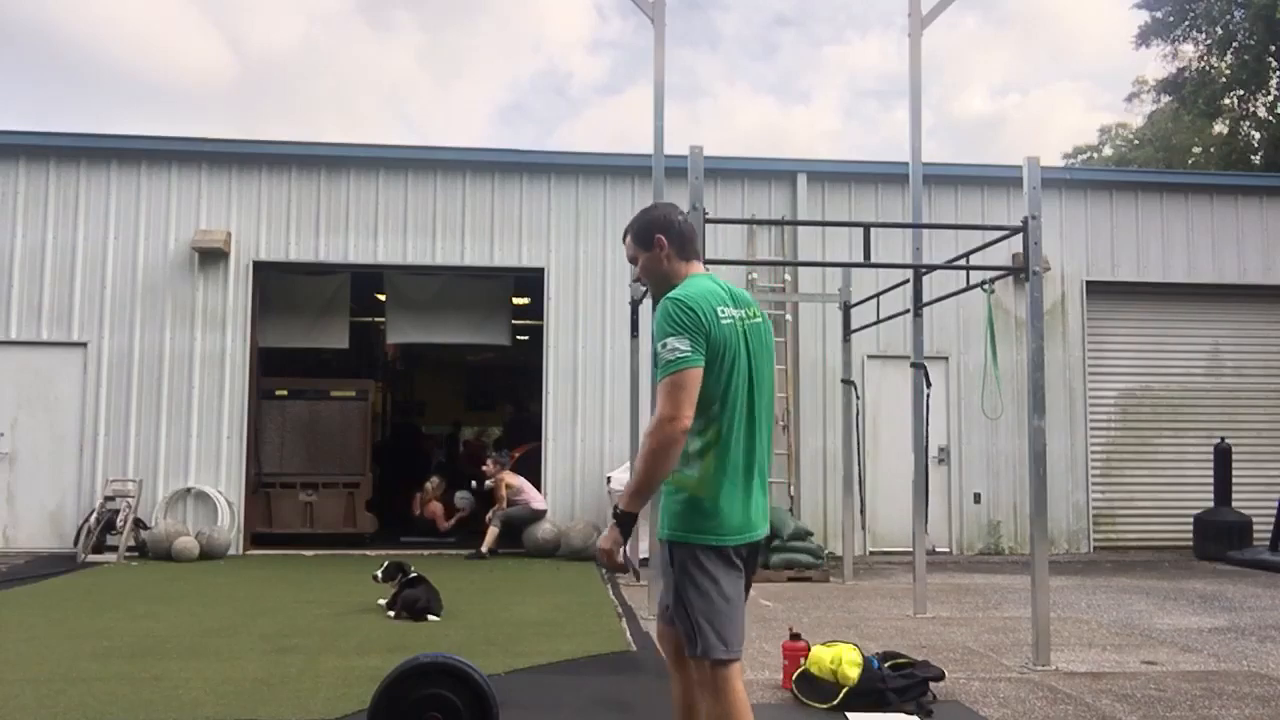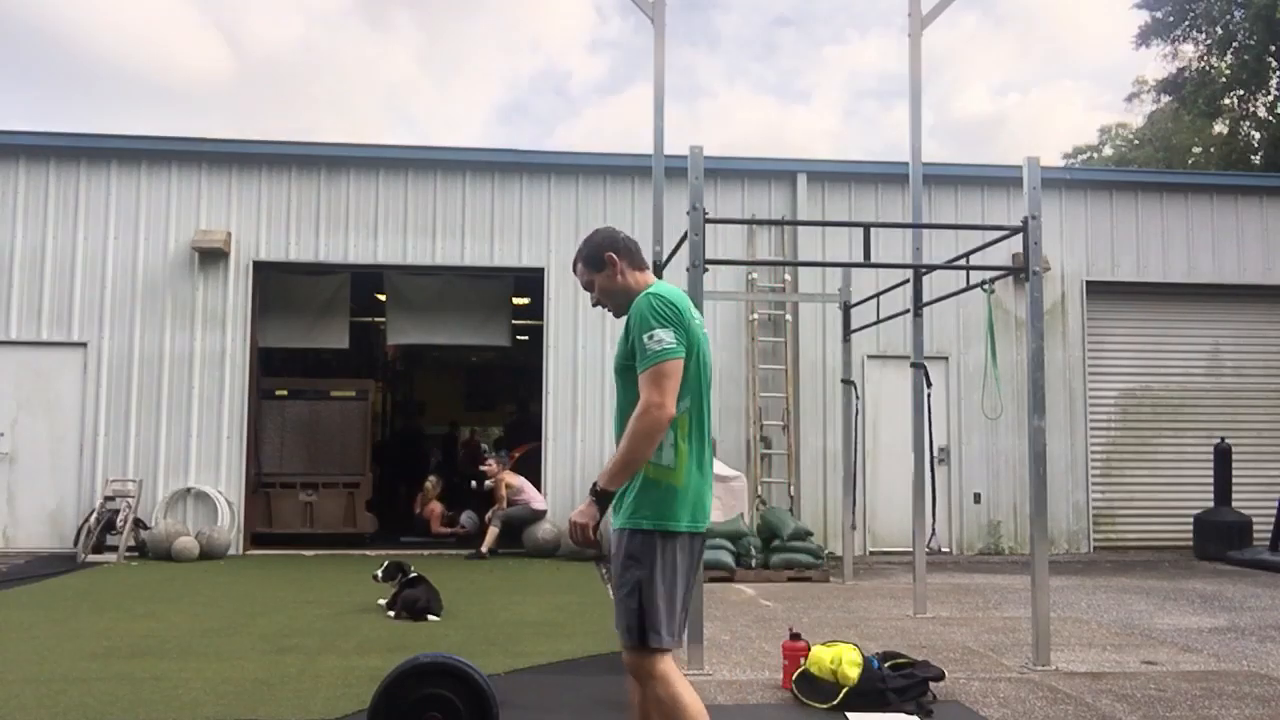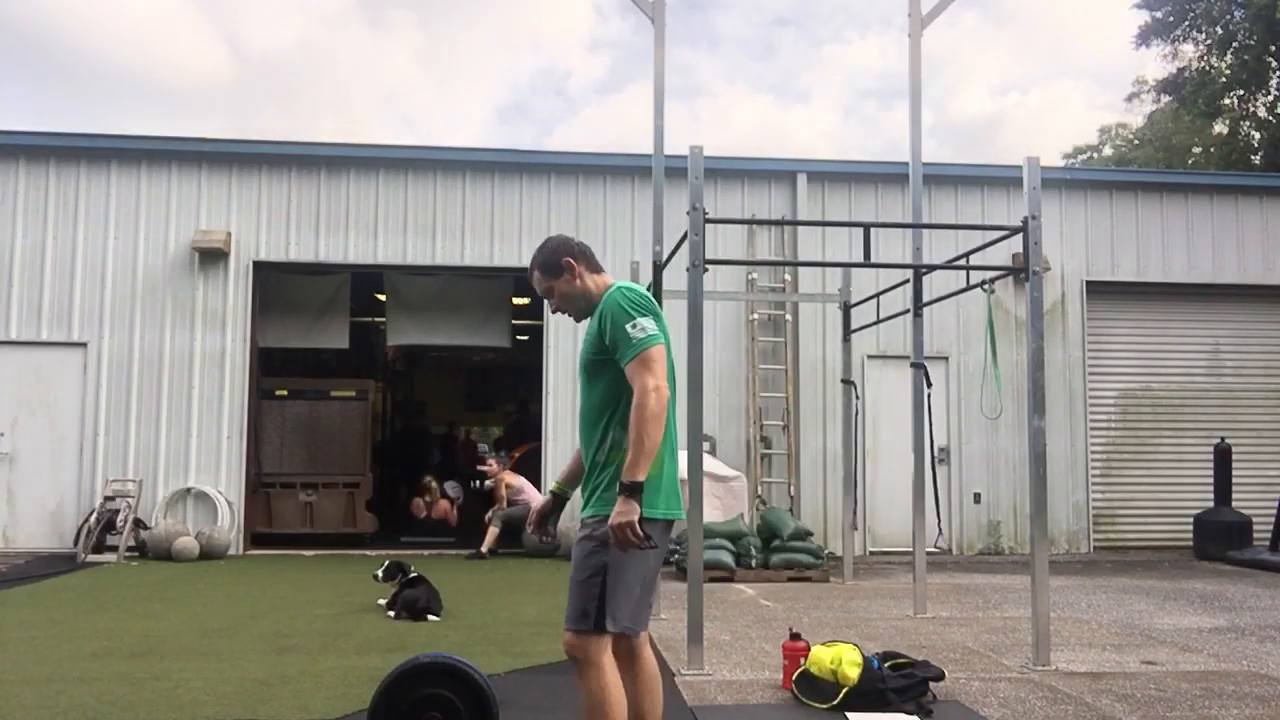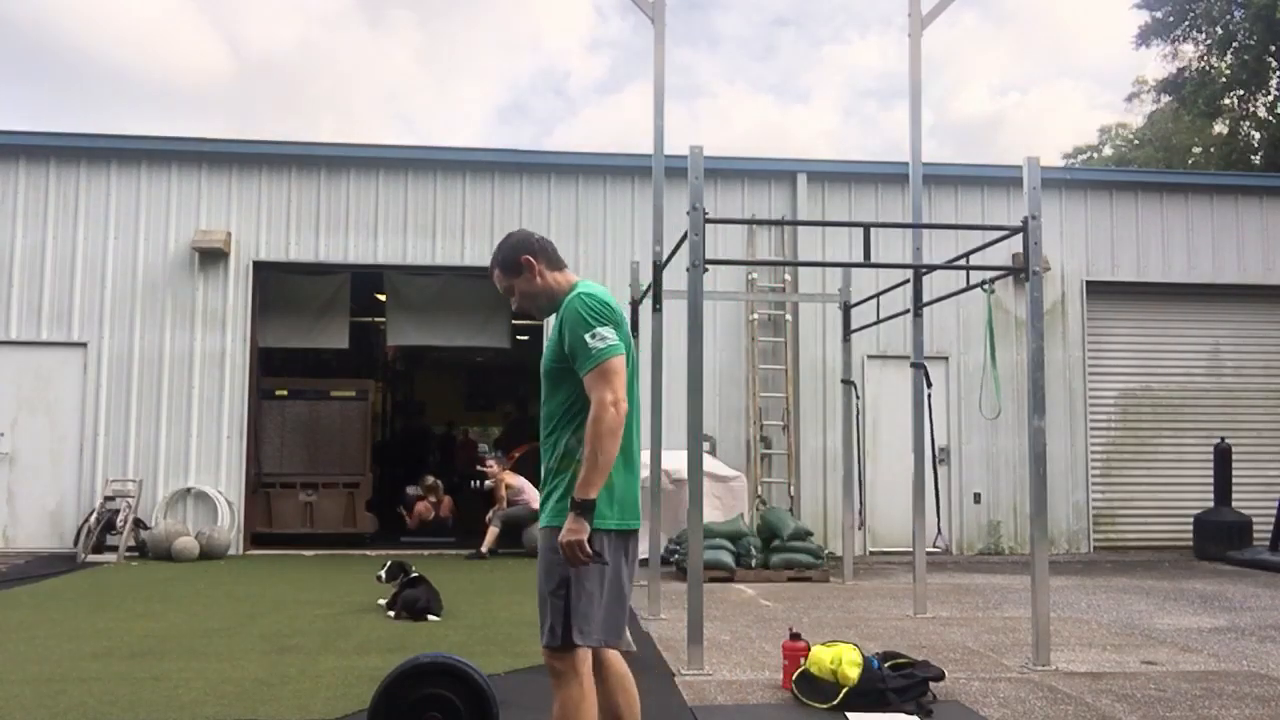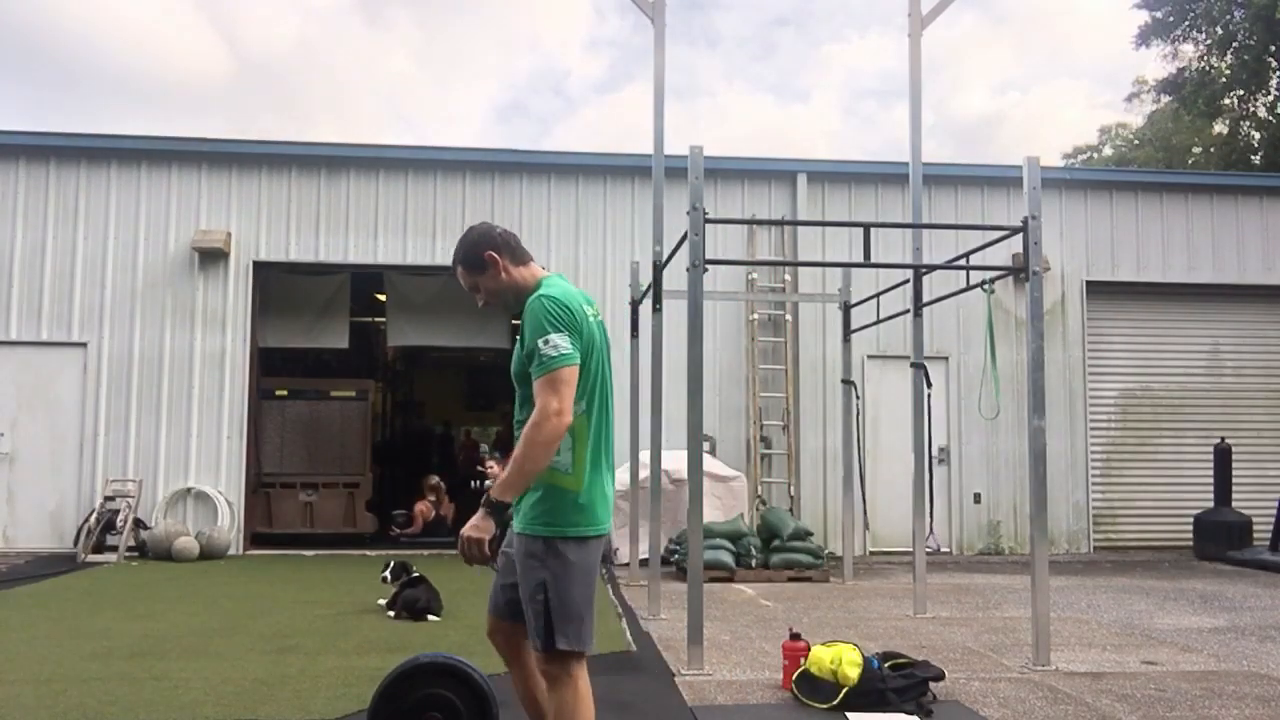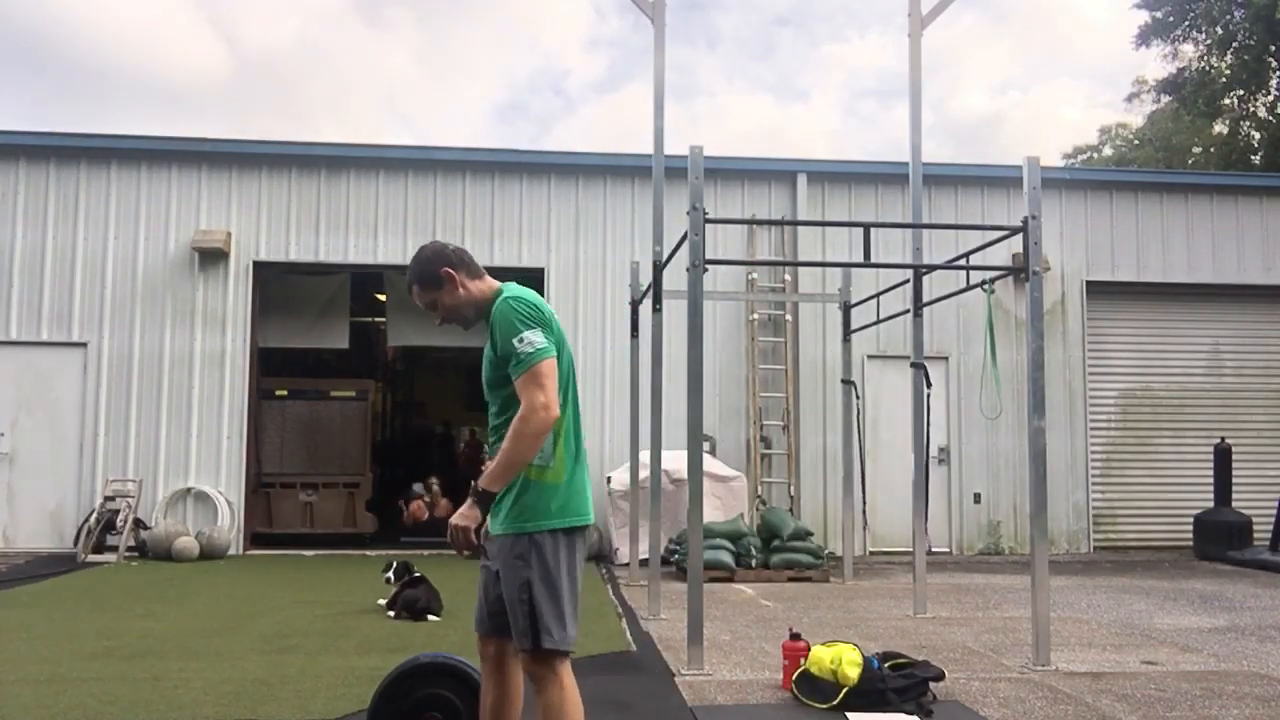
dt=0.3s
person 1, frame 1
left shoulder: (679, 307)
right shoulder: (747, 306)
left elbow: (673, 421)
right elbow: (762, 415)
left wrist: (622, 519)
left hip: (699, 515)
right hip: (743, 512)
left knee: (715, 664)
right knee: (675, 635)
person 1, frame 2
left shoulder: (654, 306)
right shoulder: (668, 309)
left elbow: (657, 410)
left wrist: (597, 498)
right wrist: (610, 496)
left hip: (655, 509)
right hip: (668, 505)
left knee: (648, 658)
right knee: (644, 648)
person 1, frame 3
left shoulder: (622, 302)
right shoulder: (609, 315)
left elbow: (652, 394)
left wrist: (628, 492)
right wrist: (557, 494)
left hip: (627, 504)
right hip: (624, 502)
left knee: (586, 642)
right knee: (627, 638)
person 1, frame 4
left shoulder: (582, 306)
right shoulder: (586, 308)
left elbow: (610, 407)
left wrist: (580, 509)
right wrist: (570, 506)
left hip: (588, 511)
right hip: (592, 509)
left knee: (568, 656)
right knee: (598, 648)
person 1, frame 5
left shoulder: (546, 306)
right shoulder: (566, 300)
left elbow: (553, 416)
left wrist: (492, 508)
left hip: (558, 512)
right hip: (546, 507)
left knee: (559, 659)
right knee: (505, 628)
person 1, frame 6
left shoulder: (514, 308)
right shoulder: (501, 319)
left elbow: (542, 409)
left wrist: (479, 499)
right wrist: (492, 505)
left hip: (541, 514)
right hip: (517, 512)
left knee: (544, 661)
right knee: (495, 648)
